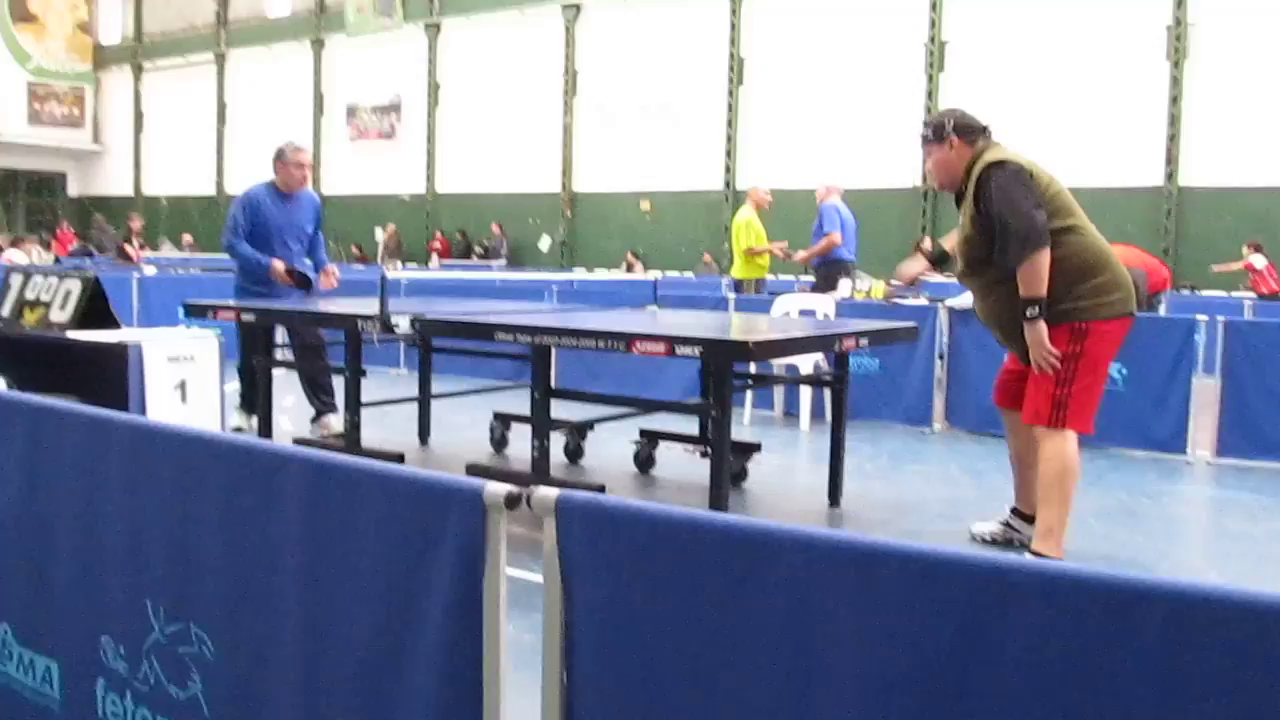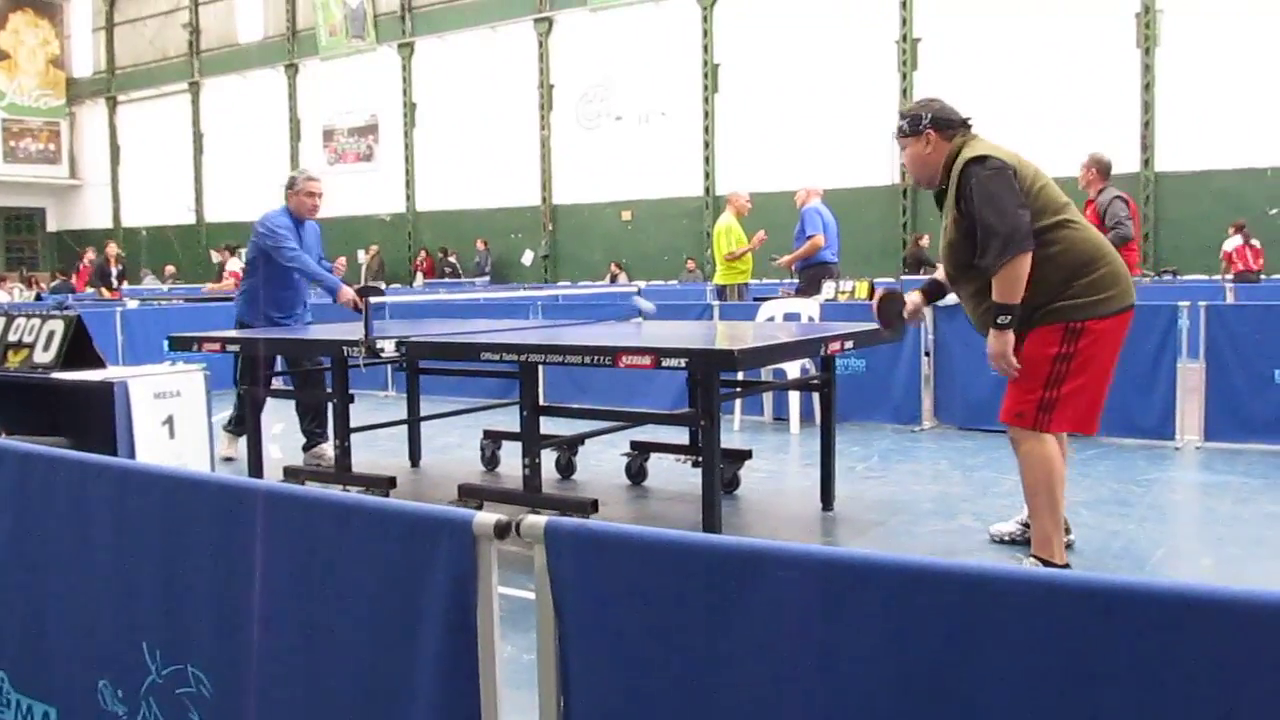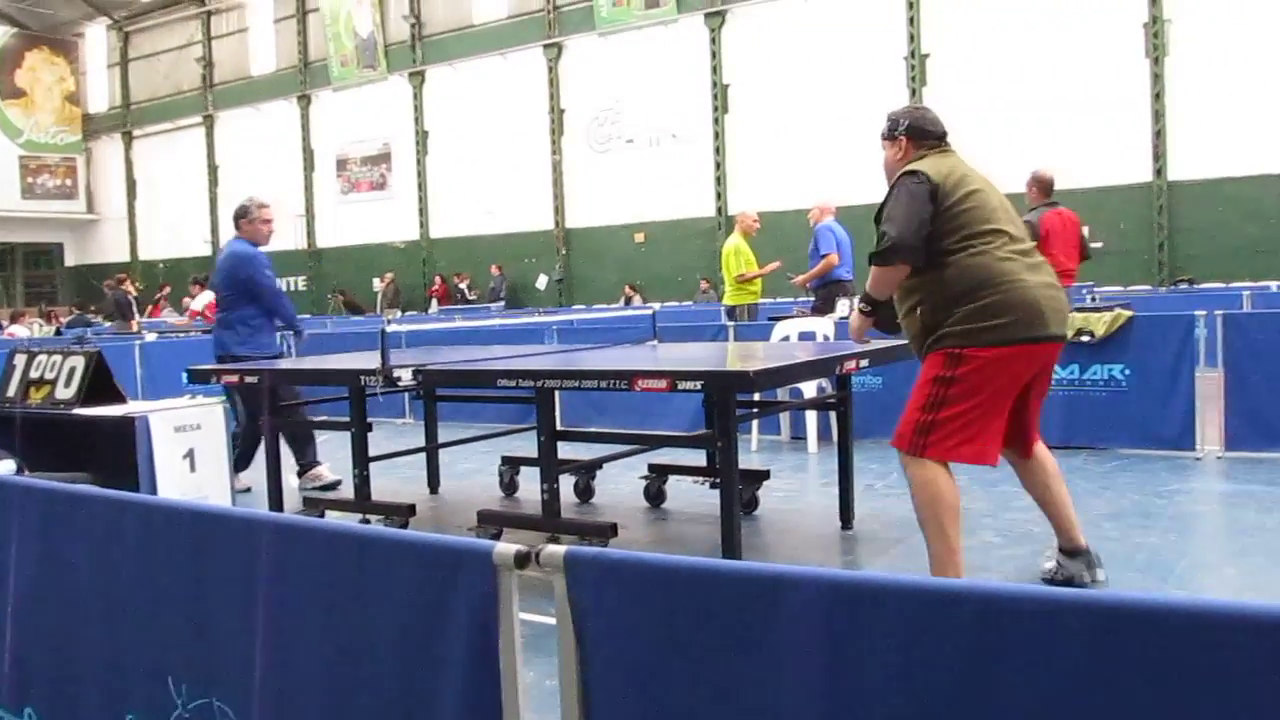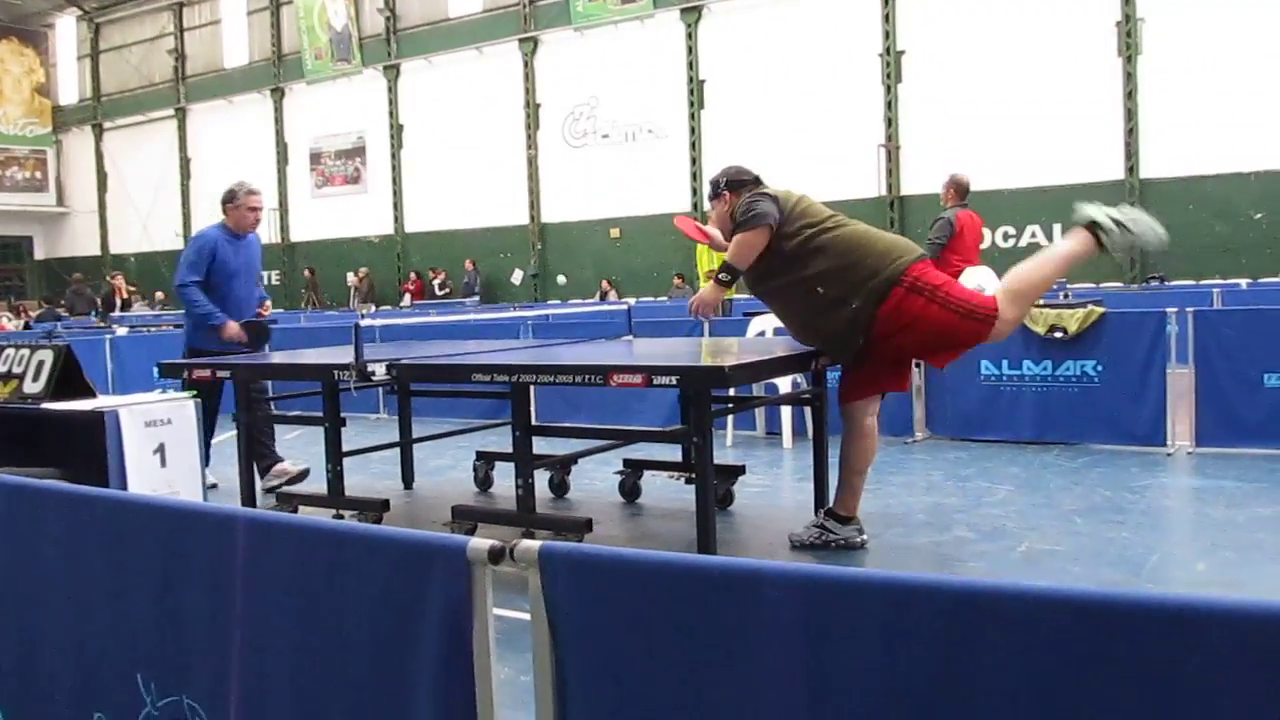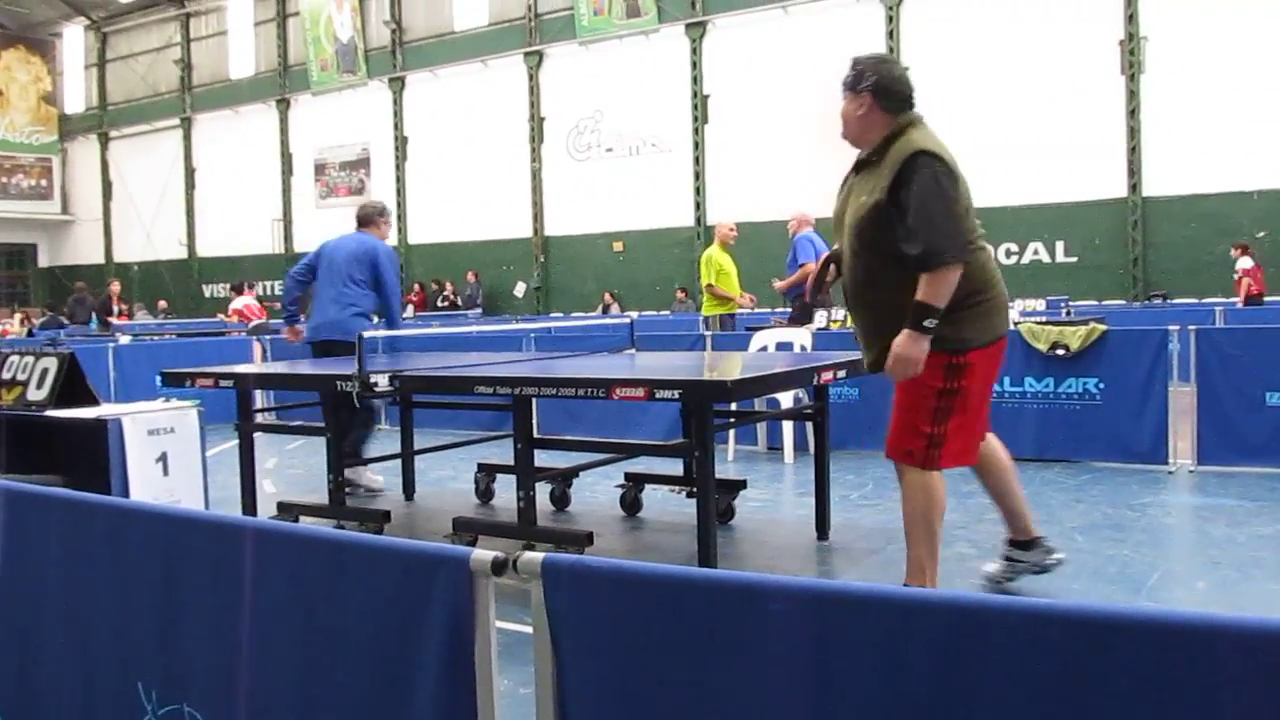
dt=1s
person 1, frame 1
left shoulder: (998, 174)
right shoulder: (984, 180)
left elbow: (1033, 246)
right elbow: (971, 236)
left wrist: (1033, 319)
right wrist: (929, 257)
left hip: (1080, 310)
right hip: (1049, 318)
left knee: (1051, 424)
right knee: (1018, 410)
left ankle: (1046, 556)
right ankle: (1025, 519)
person 1, frame 2
left shoulder: (979, 171)
right shoulder: (958, 181)
left elbow: (1011, 249)
right elbow: (967, 260)
left wrist: (1002, 325)
right wrist: (923, 294)
left hip: (1078, 304)
right hip: (1062, 304)
left knee: (1028, 425)
right knee: (1044, 420)
left ankle: (1050, 561)
right ankle: (1045, 520)
person 1, frame 3
left shoulder: (913, 178)
right shoulder: (965, 177)
left elbow: (897, 253)
left wrist: (867, 308)
left hip: (984, 330)
right hip: (1035, 321)
left knee: (921, 452)
right knee: (1021, 442)
left ankle: (950, 585)
right ankle: (1077, 555)
person 1, frame 4
left shoulder: (755, 208)
right shoulder: (774, 212)
left elbow: (764, 228)
left wrist: (721, 282)
right wrist: (728, 247)
left hip: (891, 287)
right hip: (871, 316)
left knee: (1001, 317)
right knee: (857, 408)
left ankle: (1092, 231)
right ankle: (842, 520)
person 1, frame 5
left shoulder: (917, 161)
right shoulder: (878, 158)
left elbow: (944, 255)
left wrist: (917, 330)
right wrist: (839, 265)
left hip: (950, 330)
right hip: (947, 328)
left knee: (916, 457)
right knee: (970, 437)
left ankle: (921, 591)
right ankle: (1027, 544)
person 2, frame 1
left shoulder: (311, 201)
right shoulder: (253, 199)
right elbow: (232, 242)
left wrist: (323, 265)
right wrist: (267, 266)
left hip: (298, 293)
right hip: (255, 293)
left knee: (313, 353)
right knee: (253, 357)
left ankle: (325, 416)
right ankle: (247, 409)
person 2, frame 2
left shoulder: (313, 229)
right shoulder: (272, 224)
right elbow: (294, 259)
left wrist: (332, 269)
right wrist: (336, 288)
left hip: (297, 319)
right hip: (257, 319)
left knee: (312, 382)
right knee: (253, 388)
left ankle: (317, 445)
right ankle: (233, 432)
person 2, frame 3
left shoulder: (238, 252)
right shoulder: (247, 255)
left elbow: (227, 292)
right elbow: (276, 298)
right wrist: (296, 327)
left hip: (265, 349)
right hip: (241, 352)
left knee: (291, 407)
right knee: (252, 418)
left ankle: (309, 470)
right ankle: (229, 473)
person 2, frame 4
left shoulder: (253, 241)
right shoulder: (205, 241)
right elbow: (184, 287)
left wrist: (263, 300)
right wrist: (220, 321)
left hip: (246, 343)
right hip: (206, 344)
left knee: (257, 404)
right knee: (203, 411)
left ankle: (271, 467)
person 2, frame 5
left shoulder: (329, 246)
right shoulder: (382, 251)
left elbow: (296, 278)
right elbow: (390, 301)
left wrist: (290, 319)
left hip: (320, 334)
right hip: (351, 334)
left knee: (337, 404)
right knee: (365, 404)
left ankle: (344, 468)
right ankle: (350, 464)
